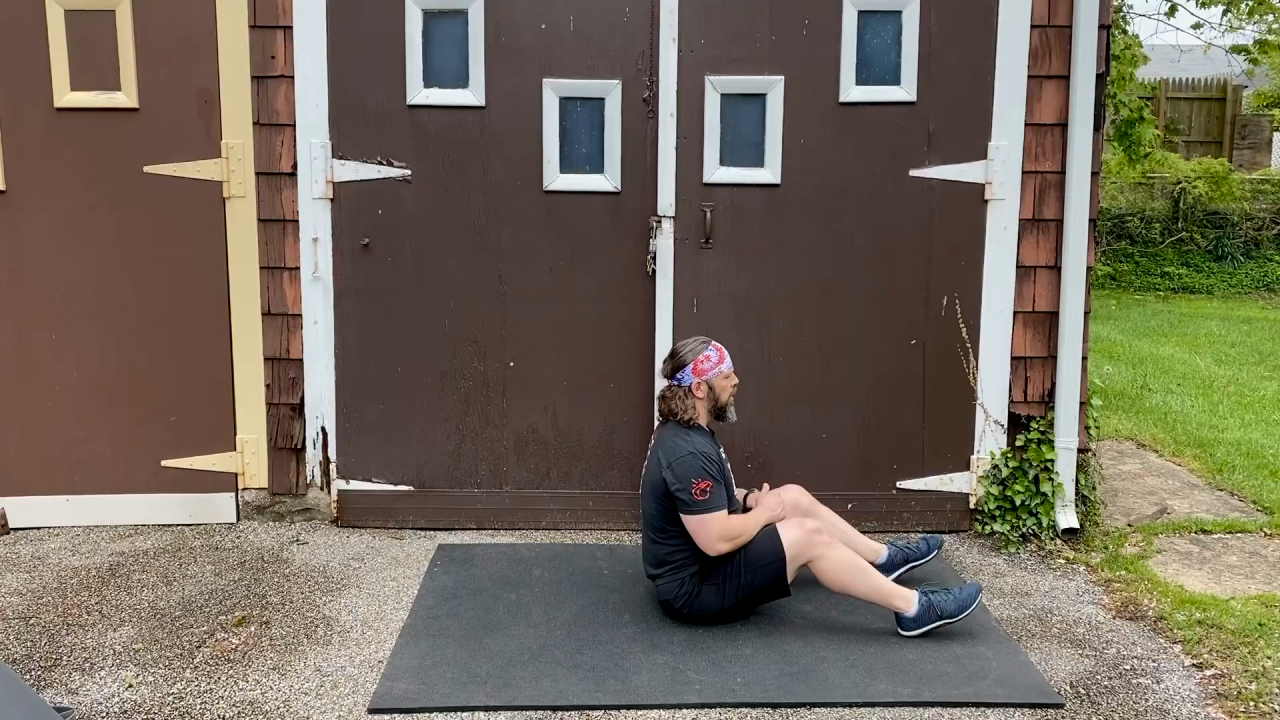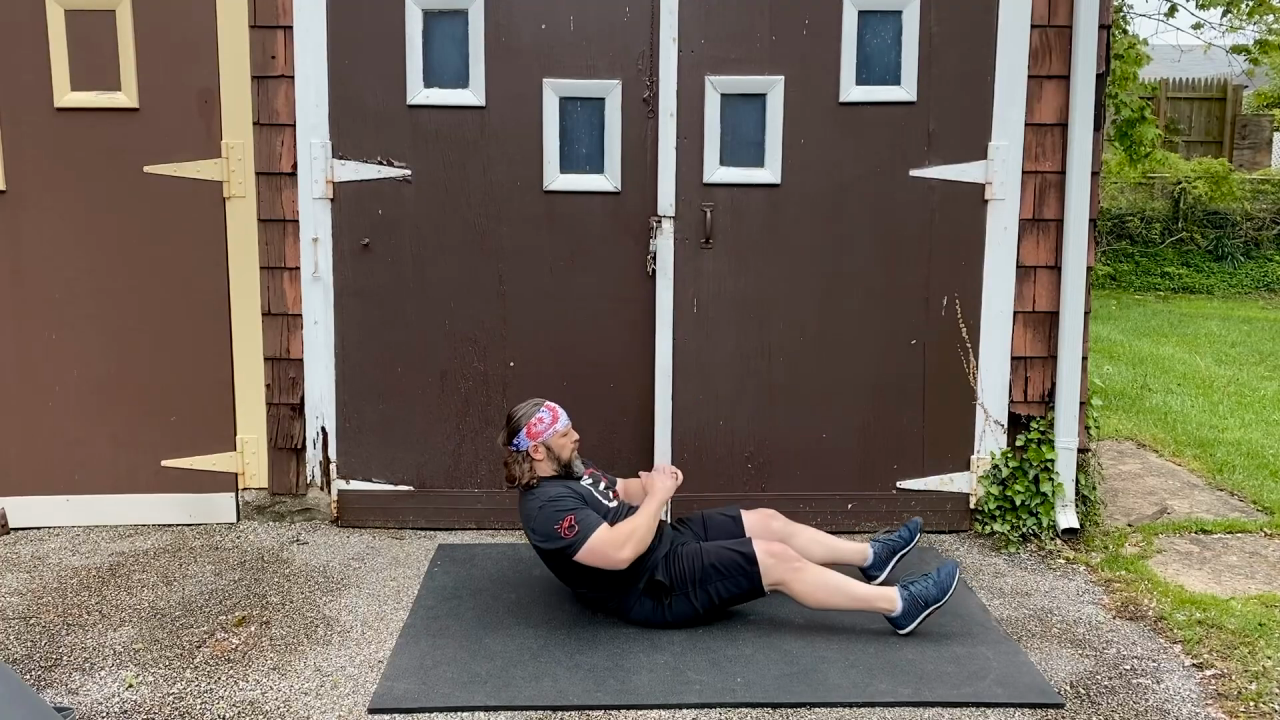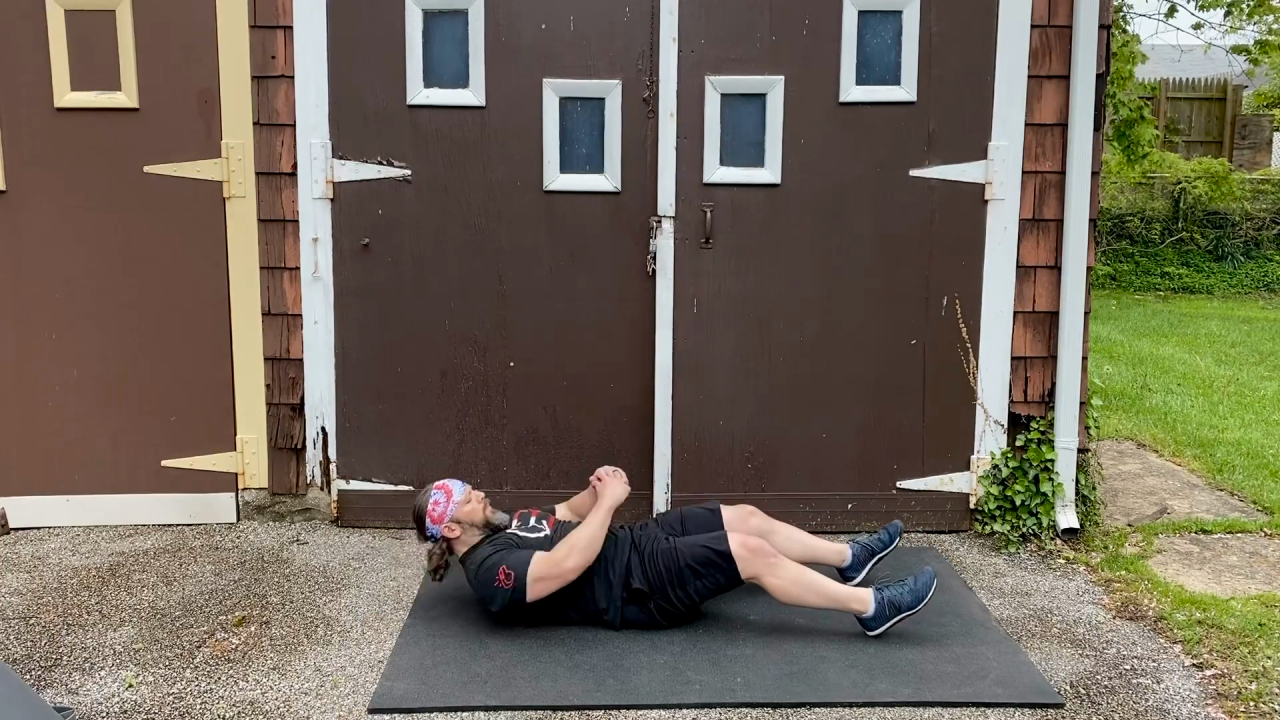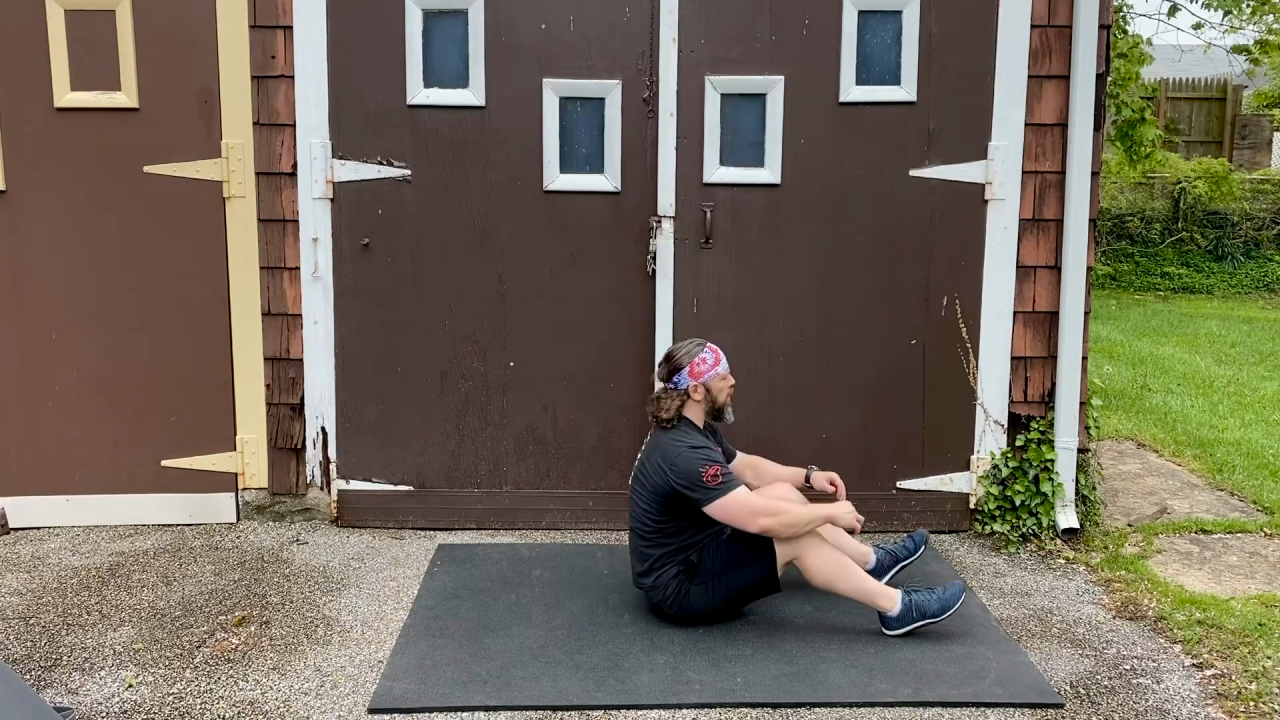
dt=1s
person 1, frame 1
left shoulder: (683, 431)
right shoulder: (689, 453)
right elbow: (716, 542)
left wrist: (745, 499)
right wrist: (763, 514)
left hip: (701, 561)
right hip: (695, 587)
left knee: (794, 497)
right knee: (810, 534)
left ankle: (884, 557)
right ankle: (913, 608)
person 1, frame 2
left shoulder: (568, 473)
right shoulder: (547, 507)
left elbow: (625, 496)
right elbow: (622, 551)
left wrist: (651, 482)
right wrist: (659, 494)
left hip: (670, 543)
right hip: (656, 587)
left knee: (772, 522)
right knee: (779, 559)
left ankle: (872, 559)
right ankle: (898, 605)
person 1, frame 3
left shoulder: (502, 523)
right shoulder: (489, 568)
left elbow: (573, 514)
right elbow: (567, 567)
left wrist: (598, 490)
right wrist: (608, 503)
left hip: (634, 543)
right hip: (633, 589)
left knee: (745, 517)
right knee: (751, 553)
left ankle: (848, 558)
right ankle: (870, 607)
person 1, frame 4
left shoulder: (687, 429)
right shoulder: (683, 455)
left elbow: (746, 468)
right elbow: (760, 520)
left wrist: (808, 475)
right wrist: (829, 512)
left hip: (691, 557)
right hip: (680, 587)
left knee: (781, 492)
right knee: (792, 534)
left ankle: (872, 561)
right ankle: (896, 607)
